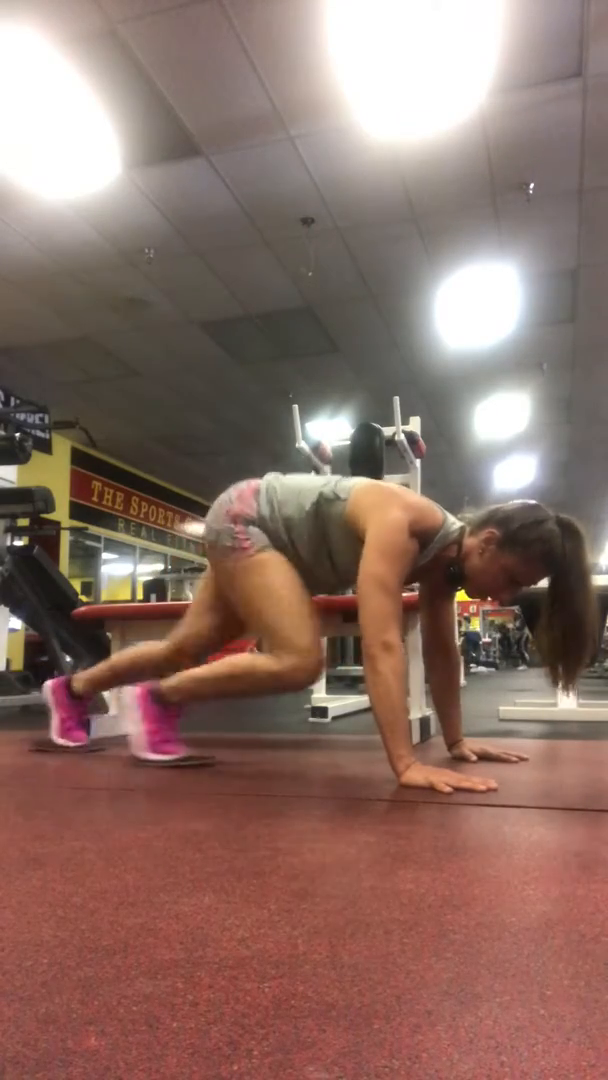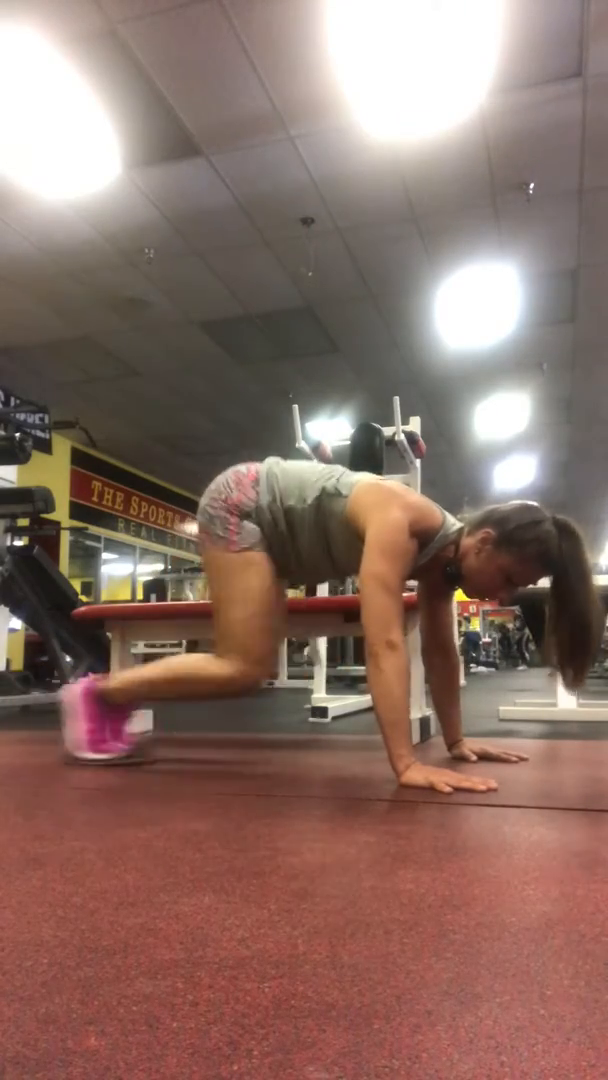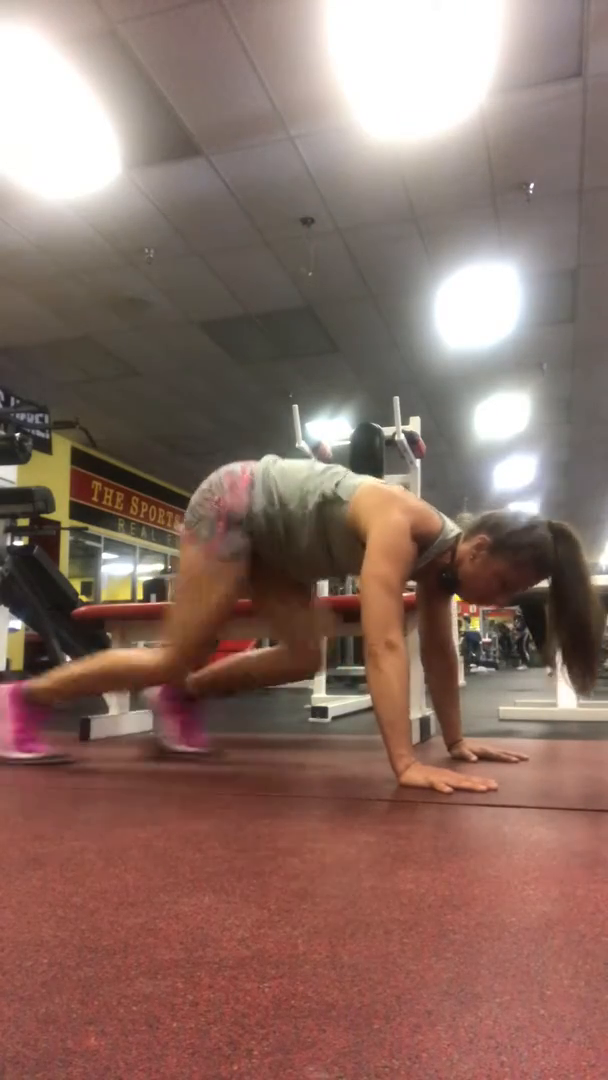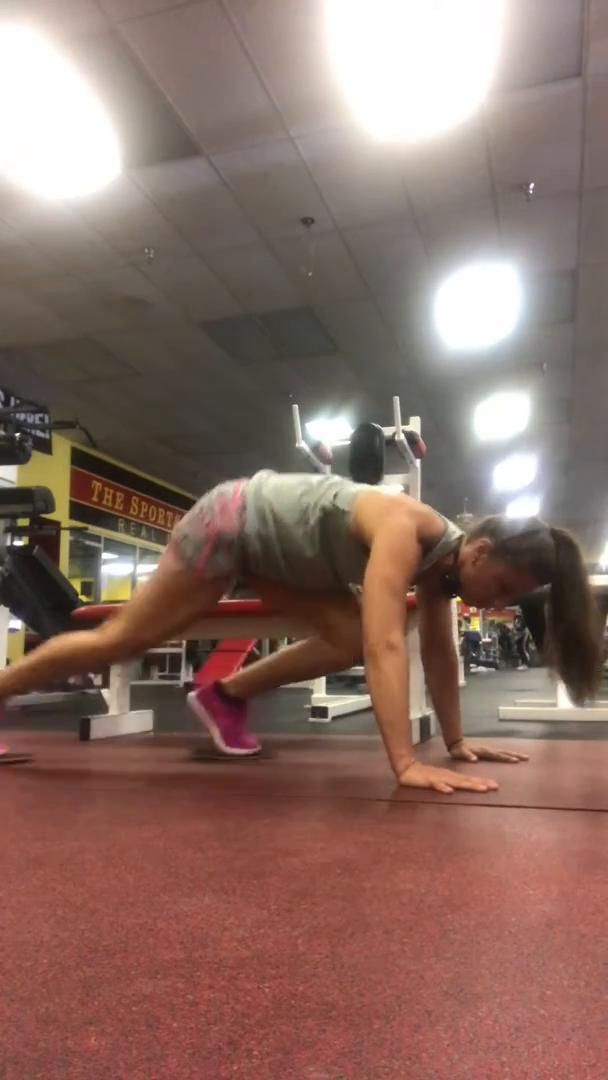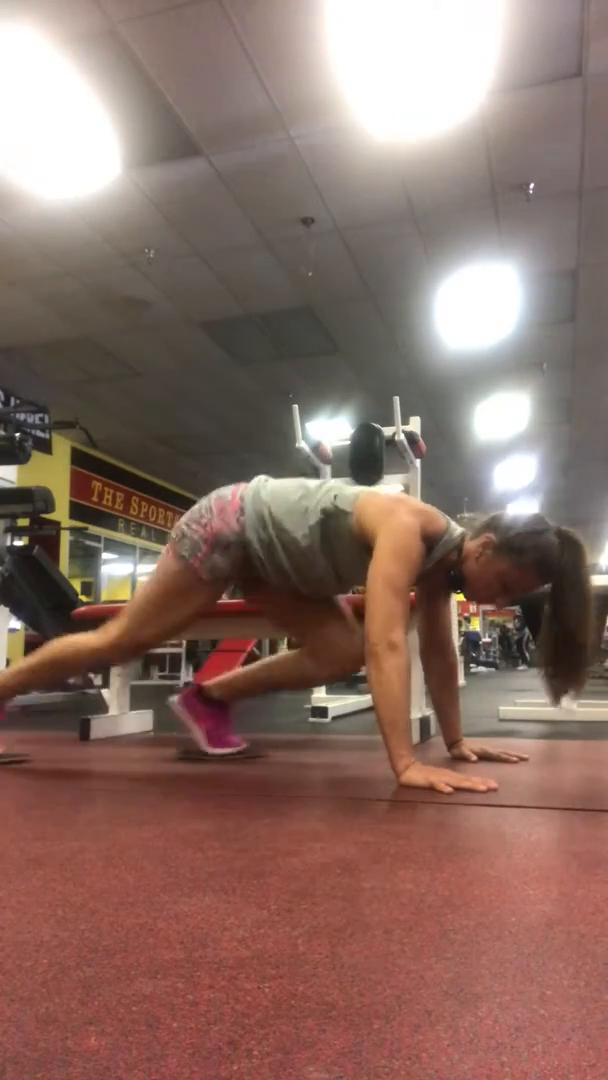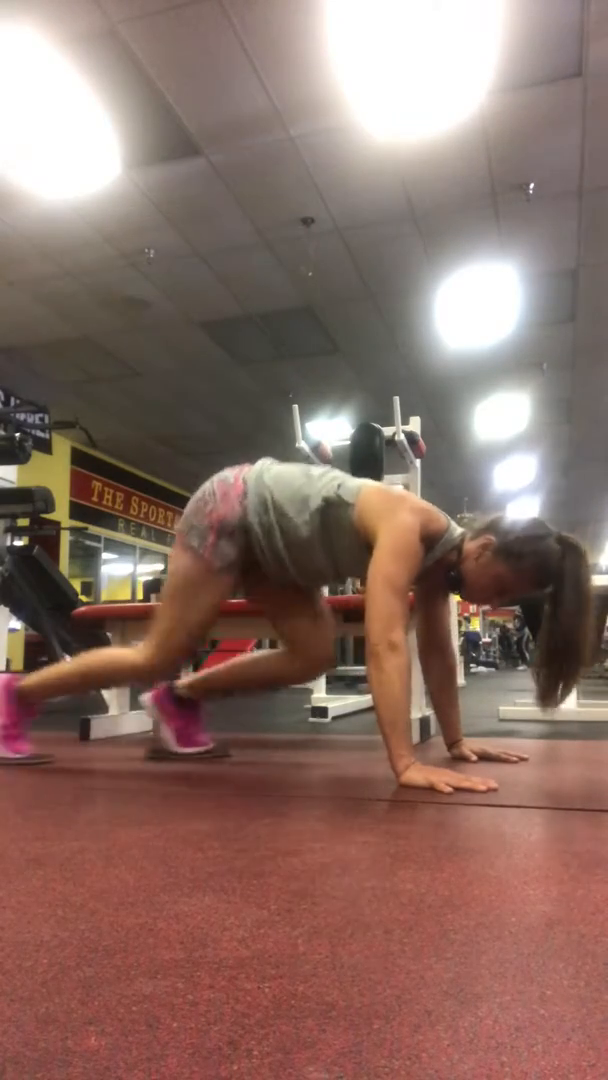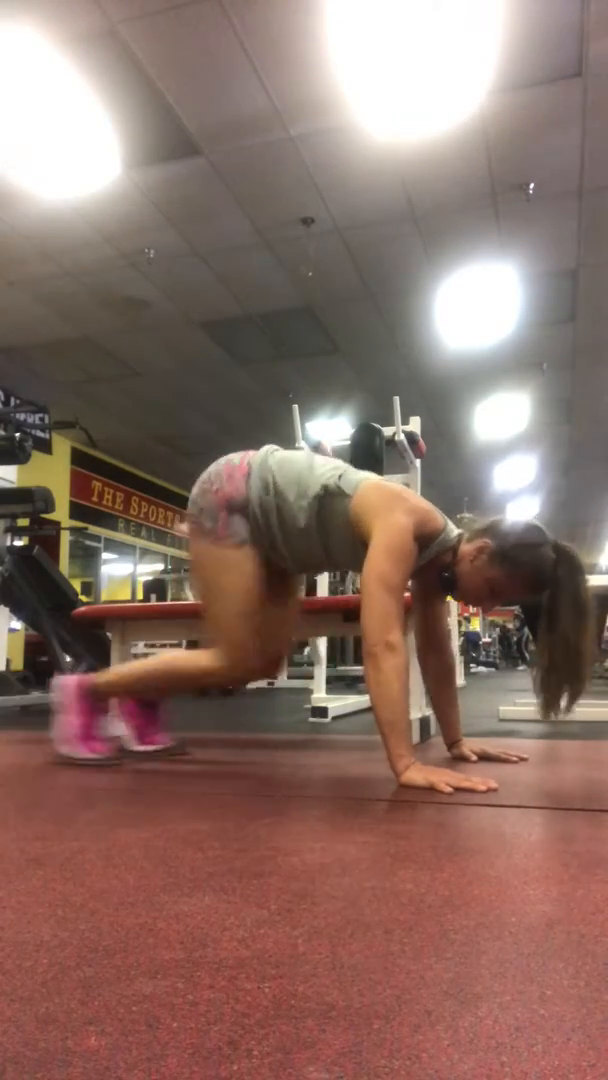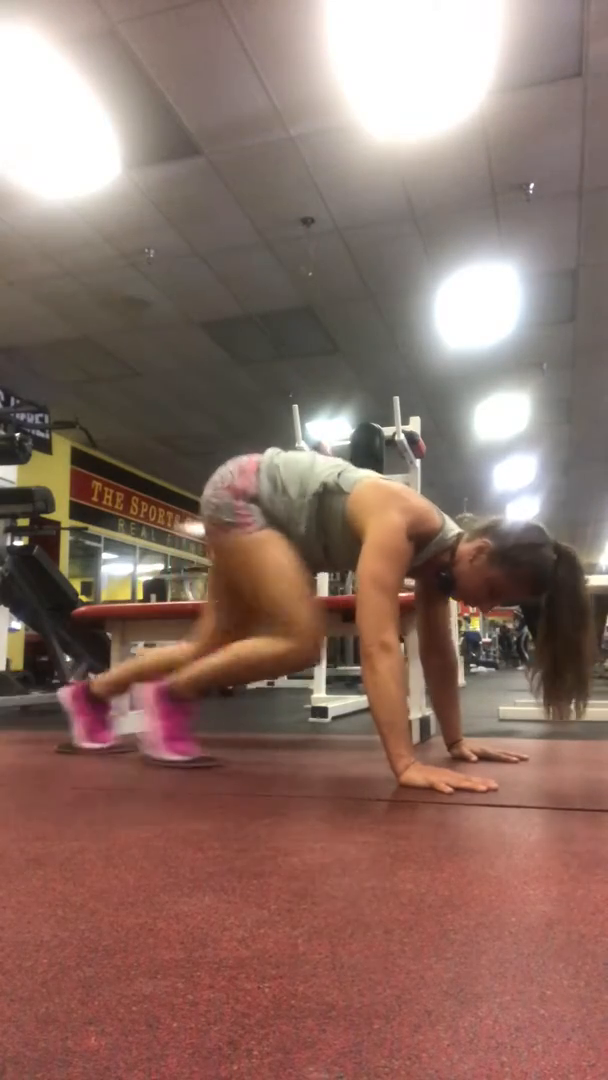
dt=0.1s
person 1, frame 1
left shoulder: (448, 552)
right shoulder: (401, 527)
left elbow: (441, 650)
right elbow: (382, 646)
left wrist: (454, 742)
right wrist: (406, 765)
left hip: (273, 538)
right hip: (243, 517)
left knee: (184, 650)
right knee: (297, 661)
left ankle: (72, 688)
right ankle: (159, 698)
person 1, frame 2
left shoulder: (448, 551)
right shoulder: (400, 525)
left elbow: (440, 648)
right elbow: (385, 644)
left wrist: (456, 740)
right wrist: (406, 764)
left hip: (271, 521)
right hip: (239, 502)
left knee: (241, 659)
right knee: (240, 669)
left ankle: (107, 693)
right ankle: (100, 695)
person 1, frame 3
left shoulder: (440, 554)
right shoulder: (401, 528)
left elbow: (438, 651)
right elbow: (384, 645)
left wrist: (456, 742)
right wrist: (407, 765)
left hip: (273, 529)
right hip: (236, 504)
left knee: (302, 658)
right knee: (176, 658)
left ankle: (184, 698)
person 1, frame 4
left shoulder: (442, 559)
right shoulder: (406, 531)
left elbow: (438, 653)
right elbow: (386, 647)
left wrist: (456, 743)
right wrist: (406, 765)
left hip: (266, 540)
right hip: (227, 524)
left knee: (344, 642)
right knee: (116, 641)
left ankle: (223, 696)
person 1, frame 5
left shoulder: (440, 557)
right shoulder: (408, 531)
left elbow: (438, 652)
right elbow: (386, 647)
left wrist: (456, 742)
right wrist: (406, 765)
left hip: (266, 544)
right hip: (226, 526)
left knee: (337, 656)
right knee: (118, 641)
left ankle: (208, 698)
person 1, frame 6
left shoulder: (438, 555)
right shoulder: (408, 529)
left elbow: (436, 650)
right elbow: (387, 645)
left wrist: (456, 741)
right wrist: (406, 764)
left hip: (266, 532)
right hip: (230, 512)
left knee: (311, 656)
right knee: (155, 658)
left ankle: (180, 700)
person 1, frame 7
left shoulder: (443, 551)
right shoulder: (403, 528)
left elbow: (434, 649)
right elbow: (384, 645)
left wrist: (455, 741)
right wrist: (405, 764)
left hip: (269, 517)
right hip: (230, 493)
left knee: (261, 658)
right knee: (231, 661)
left ankle: (127, 697)
right ankle: (86, 690)
person 1, frame 8
left shoulder: (444, 551)
right shoulder: (396, 527)
left elbow: (438, 649)
right elbow: (380, 646)
left wrist: (456, 741)
right wrist: (406, 764)
left hip: (273, 516)
right hip: (240, 492)
left knee: (211, 647)
right knee: (302, 640)
left ankle: (93, 695)
right ankle: (171, 695)
